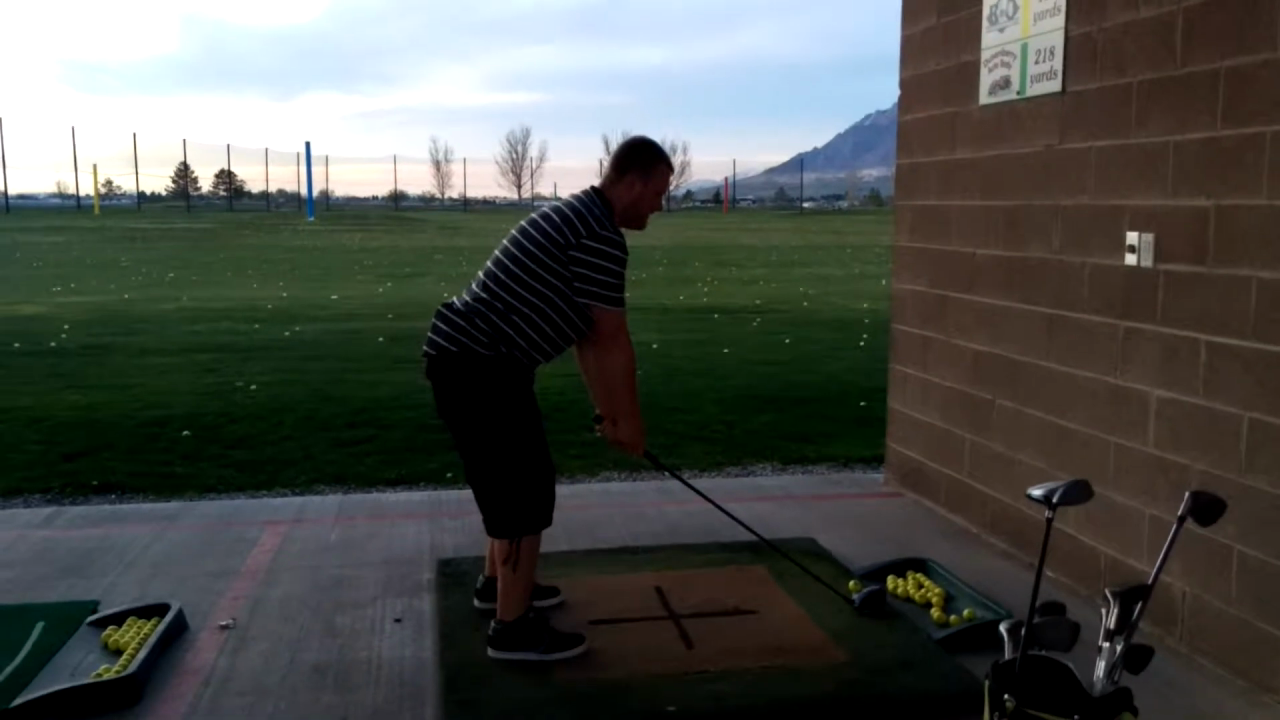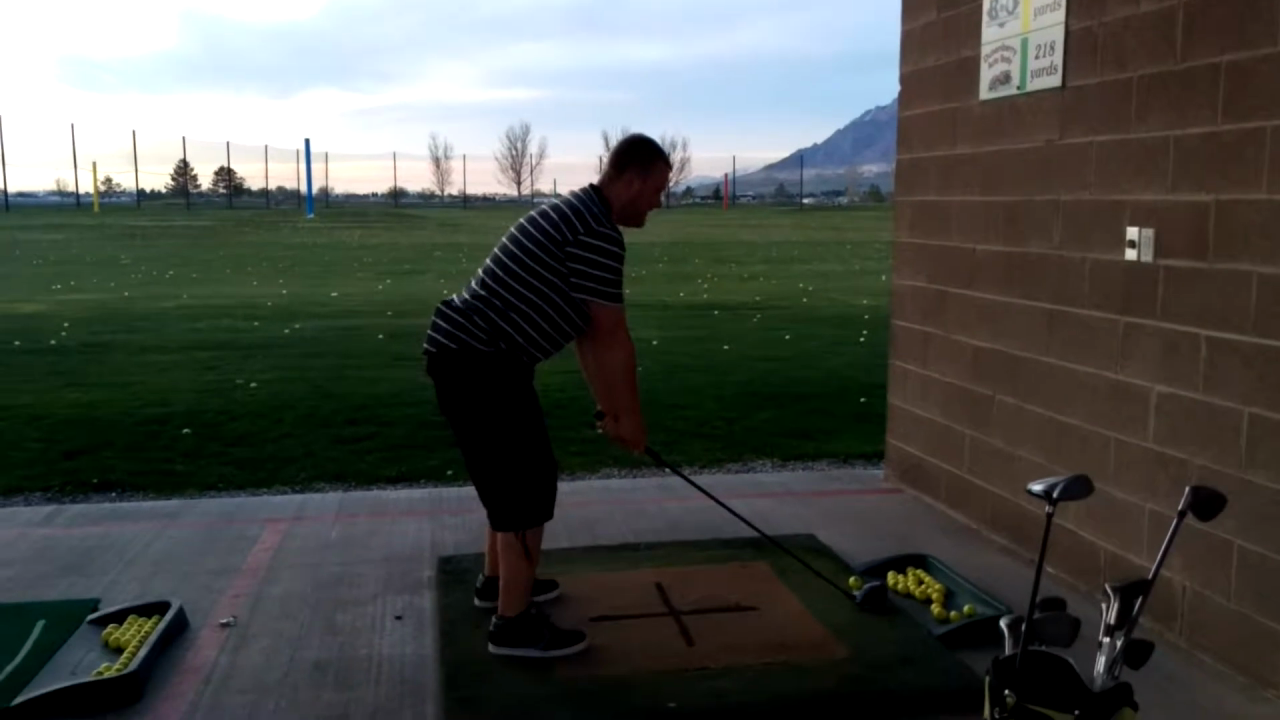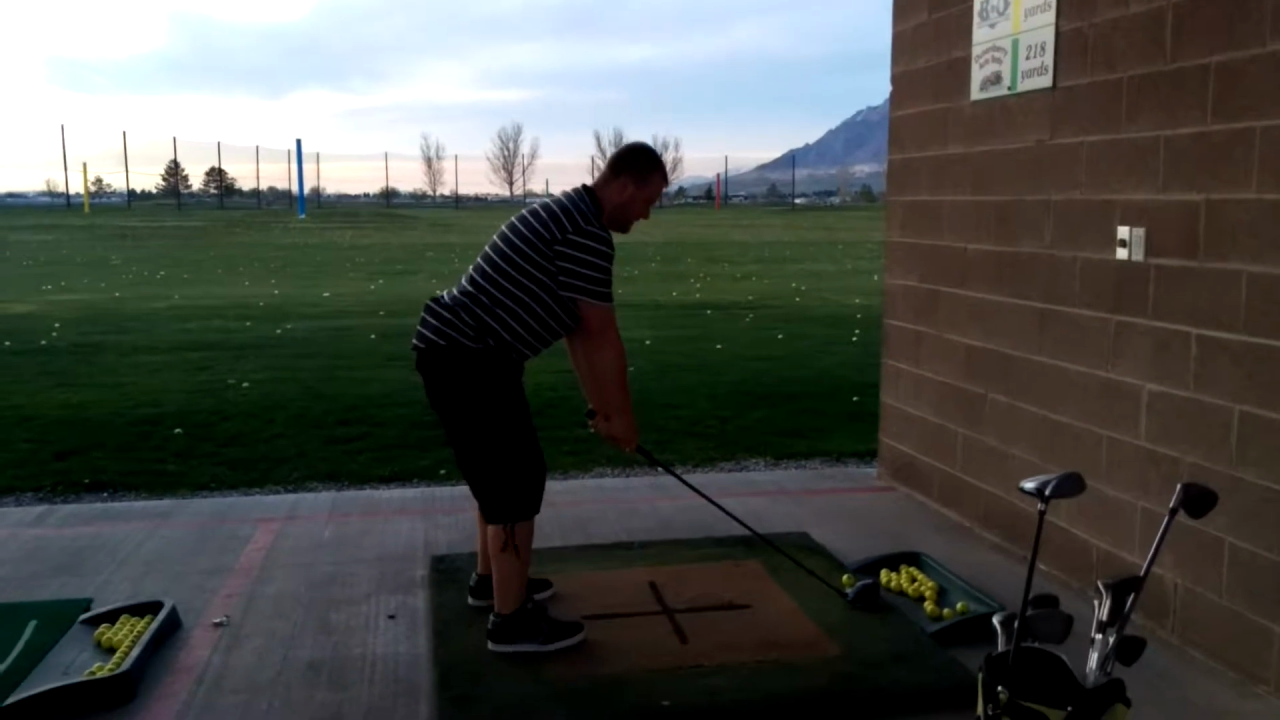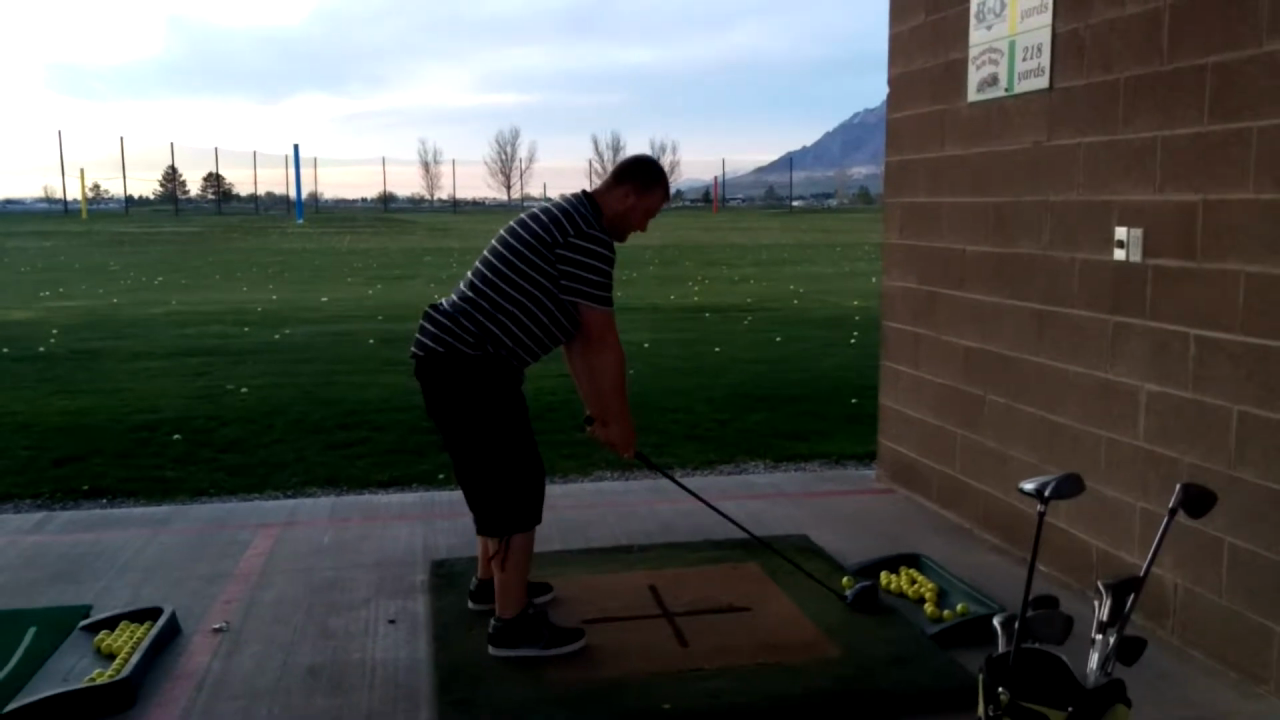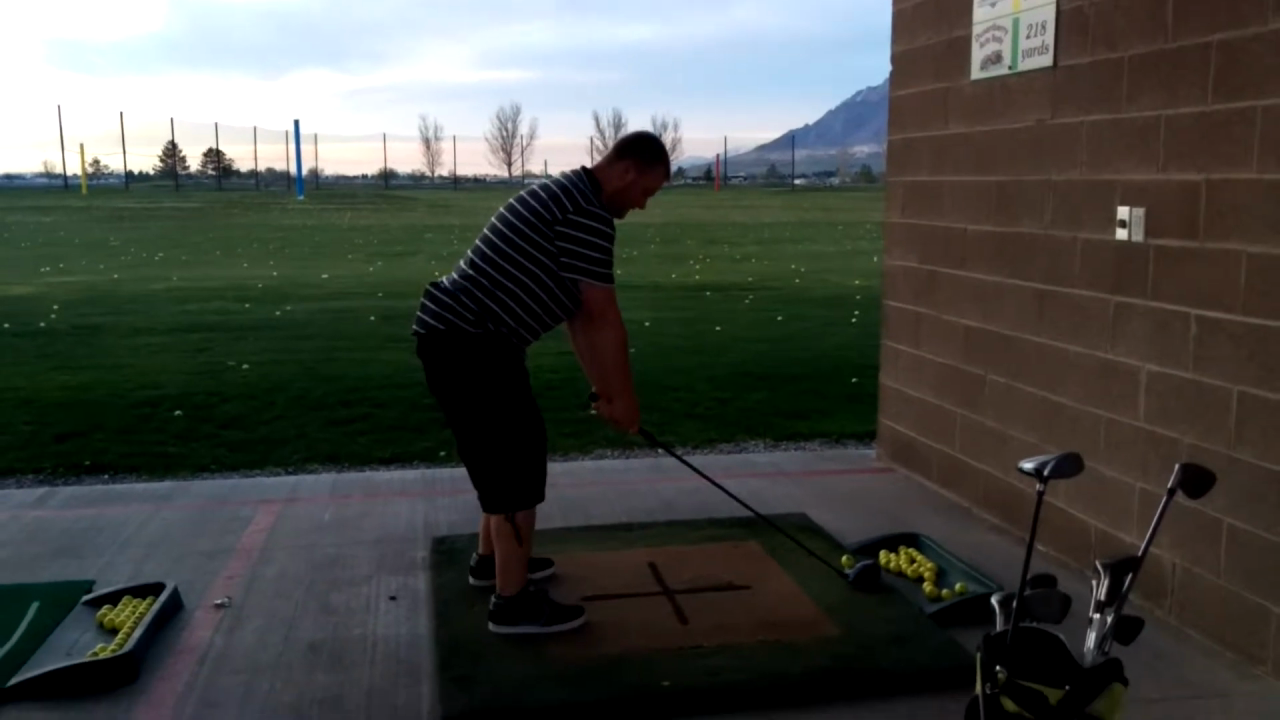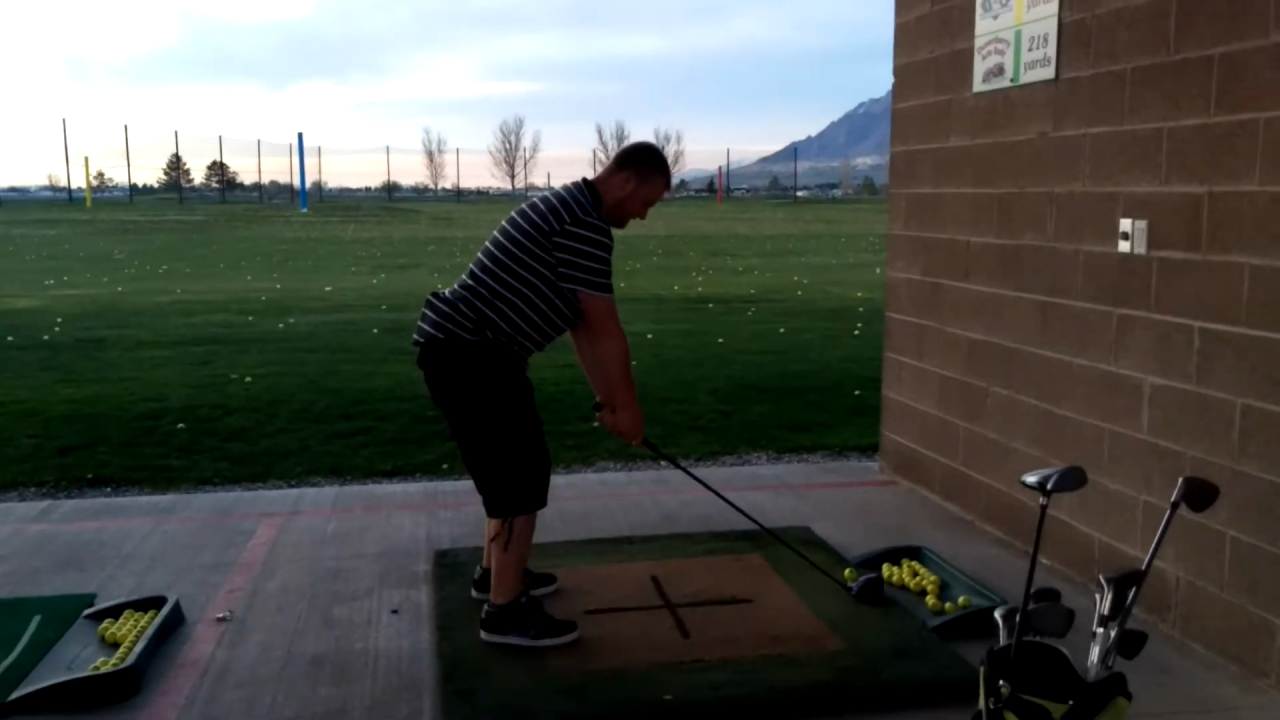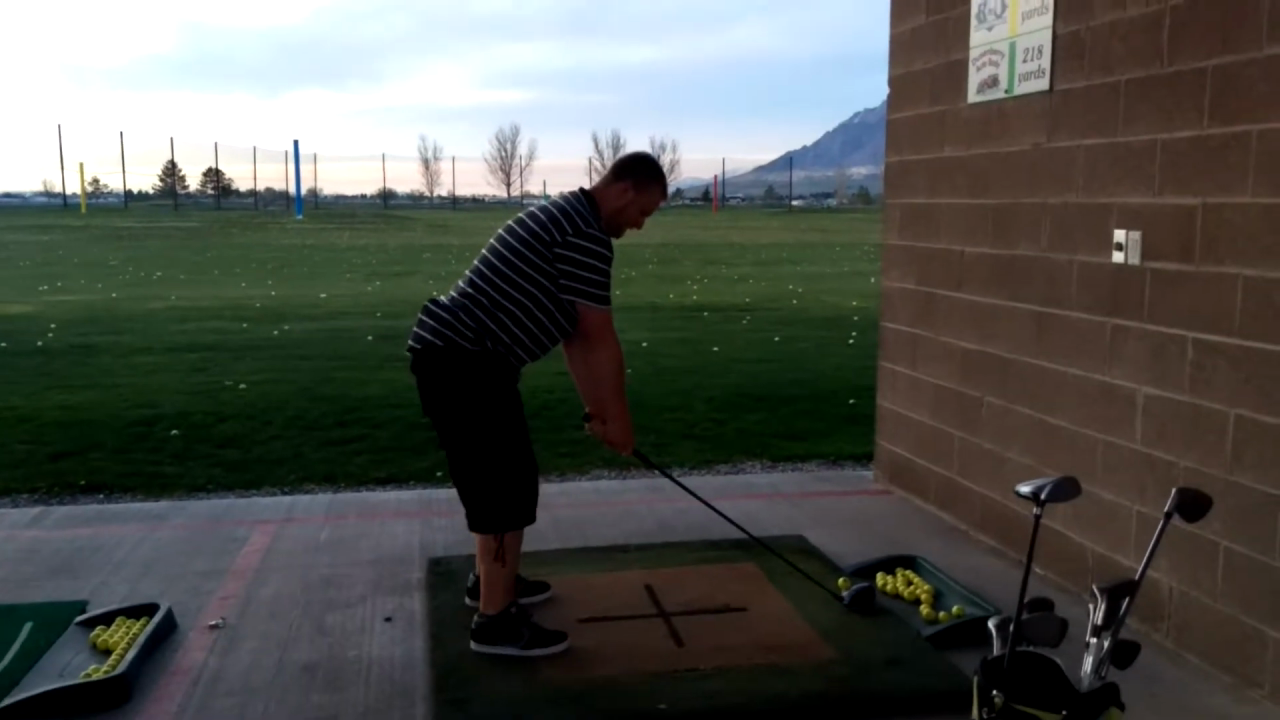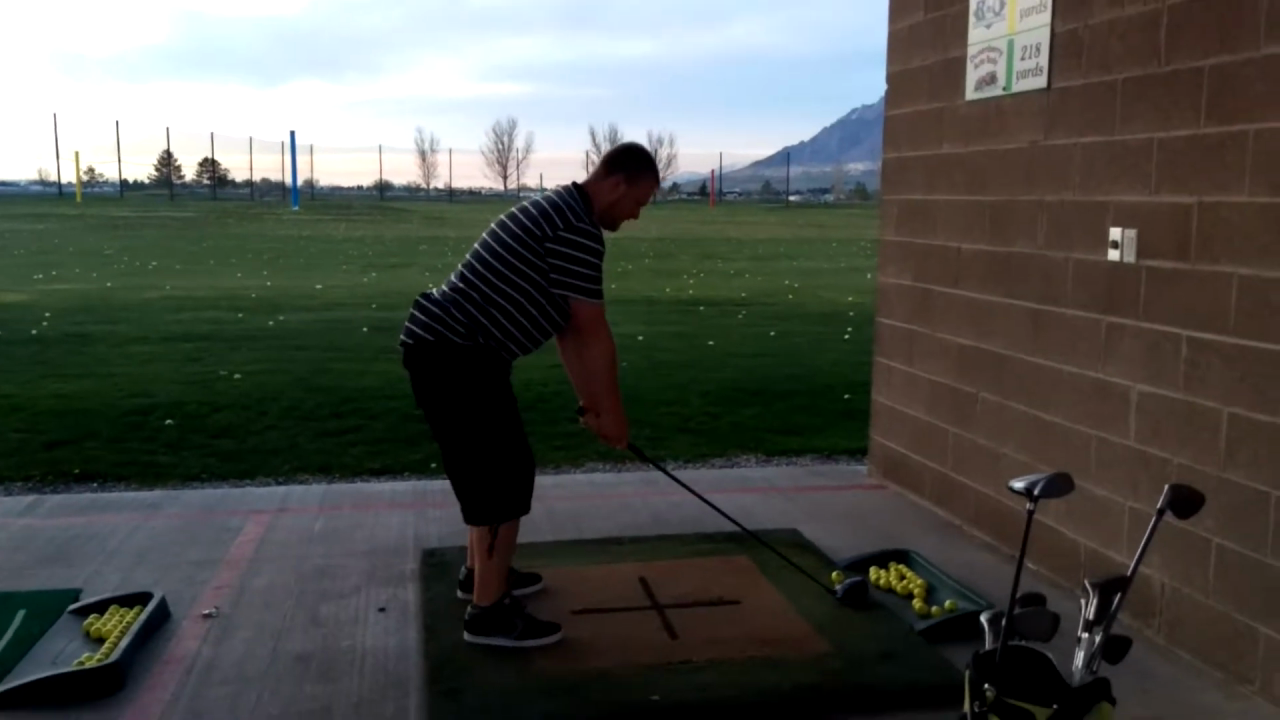
dt=0.2s
person 1, frame 1
left shoulder: (576, 218)
right shoulder: (601, 237)
left elbow: (588, 336)
right elbow: (613, 342)
left wrist: (607, 412)
right wrist: (629, 421)
left hip: (465, 354)
right hip: (481, 363)
left knee: (512, 477)
right knee: (524, 488)
left ankle: (498, 581)
right ankle: (512, 627)
person 1, frame 2
left shoulder: (575, 215)
right shoulder: (598, 234)
left elbow: (588, 333)
right elbow: (612, 338)
left wrist: (608, 409)
right wrist: (630, 416)
left hip: (464, 350)
right hip: (480, 361)
left knee: (511, 473)
right knee: (526, 483)
left ankle: (497, 579)
right ankle: (513, 624)
person 1, frame 3
left shoulder: (567, 216)
right shoulder: (586, 233)
left elbow: (578, 331)
right elbow: (602, 337)
left wrist: (599, 407)
right wrist: (620, 415)
left hip: (456, 348)
right hip: (469, 356)
left knee: (499, 469)
right knee: (516, 478)
left ankle: (490, 578)
right ankle: (511, 619)
person 1, frame 4
left shoulder: (567, 221)
right shoulder: (589, 236)
left elbow: (576, 336)
right elbow: (602, 342)
left wrist: (598, 413)
right wrist: (619, 420)
left hip: (452, 354)
right hip: (469, 363)
left knee: (501, 476)
right knee: (514, 486)
left ankle: (491, 582)
right ankle: (512, 624)
person 1, frame 5
left shoulder: (566, 197)
right shoulder: (588, 214)
left elbow: (577, 313)
right elbow: (603, 319)
left wrist: (601, 390)
right wrist: (623, 397)
left hip: (455, 332)
right hip: (470, 342)
left knee: (506, 451)
right knee: (517, 463)
left ankle: (491, 557)
right ankle: (512, 601)
person 1, frame 6
left shoulder: (569, 210)
right shoulder: (585, 225)
left elbow: (581, 324)
right elbow: (604, 329)
left wrist: (606, 400)
right wrist: (627, 408)
left hip: (461, 345)
right hip: (471, 352)
left knee: (511, 462)
right knee: (520, 471)
left ankle: (496, 571)
right ankle: (506, 609)
person 1, frame 7
left shoulder: (565, 218)
right shoulder: (586, 234)
left elbow: (575, 334)
right elbow: (600, 340)
left wrist: (596, 410)
right wrist: (617, 419)
left hip: (451, 351)
right hip: (464, 360)
left knee: (503, 474)
right knee: (508, 483)
left ankle: (489, 579)
right ankle: (495, 620)
person 1, frame 8
left shoulder: (558, 212)
right shoulder: (577, 230)
left elbow: (567, 327)
right elbow: (592, 334)
left wrist: (589, 404)
right wrist: (612, 413)
left hip: (444, 345)
right hip: (456, 354)
left knee: (495, 465)
right knee: (502, 475)
left ankle: (481, 571)
right ankle: (489, 610)
